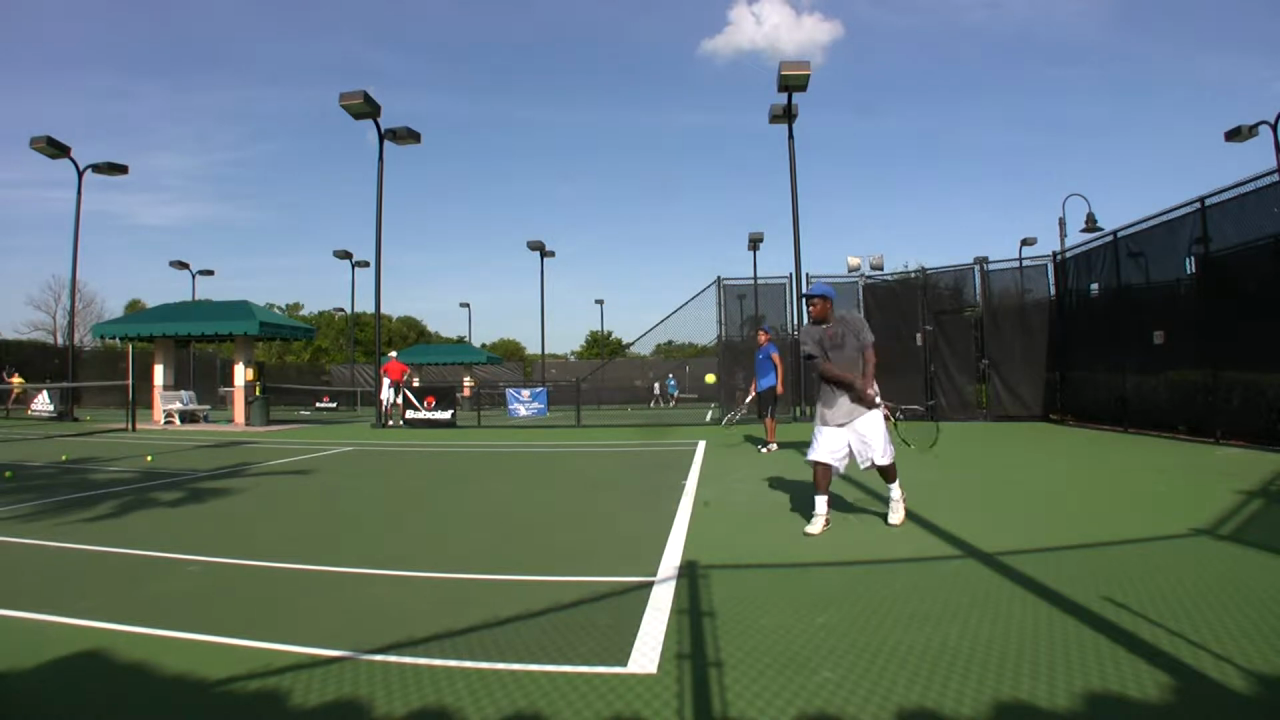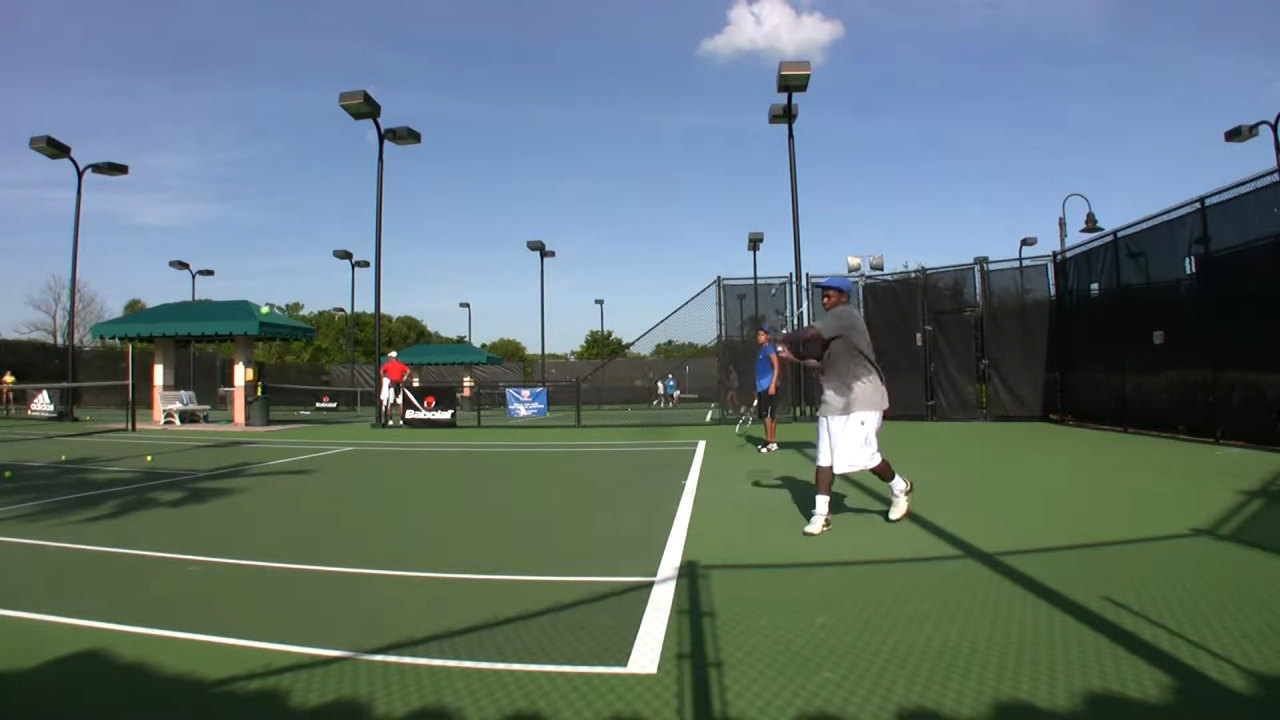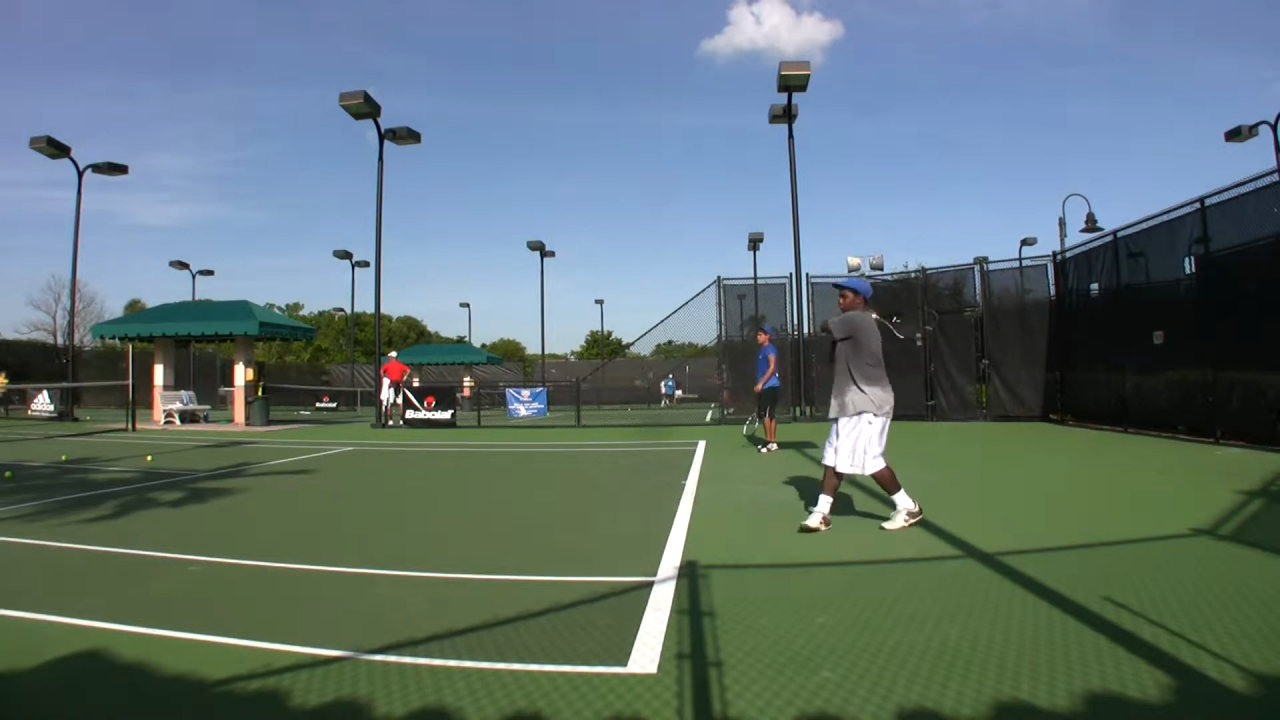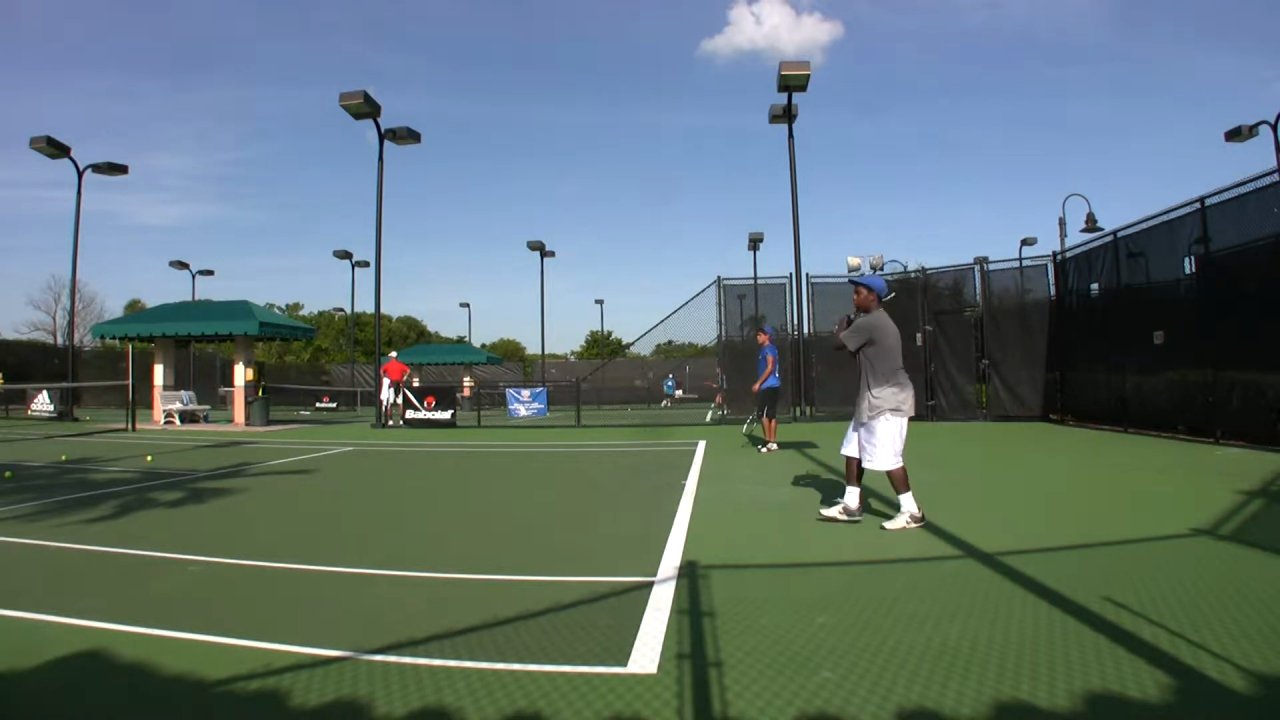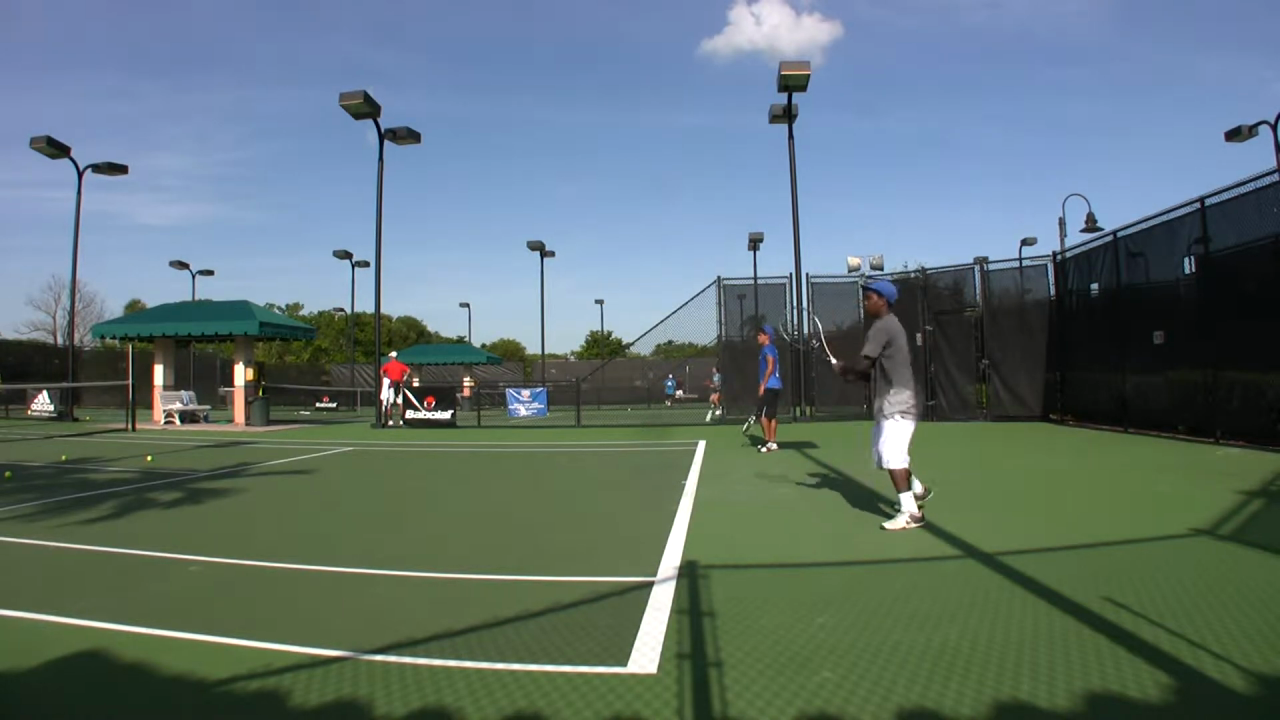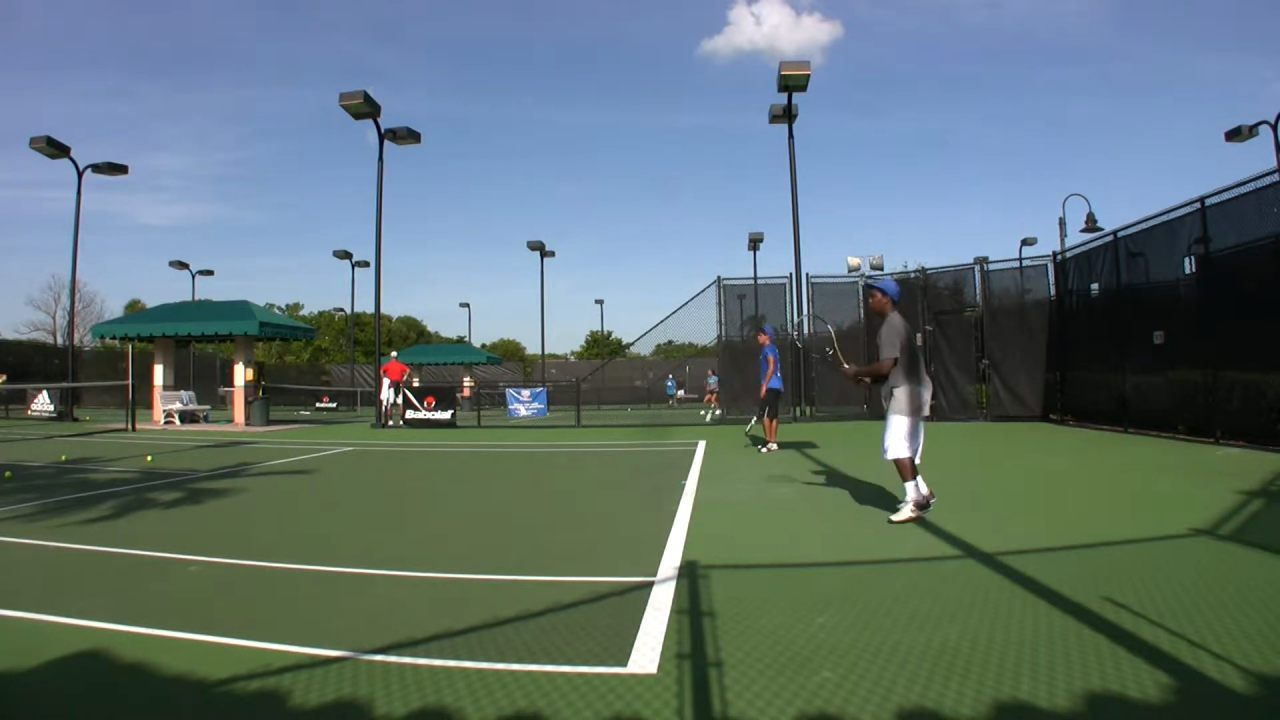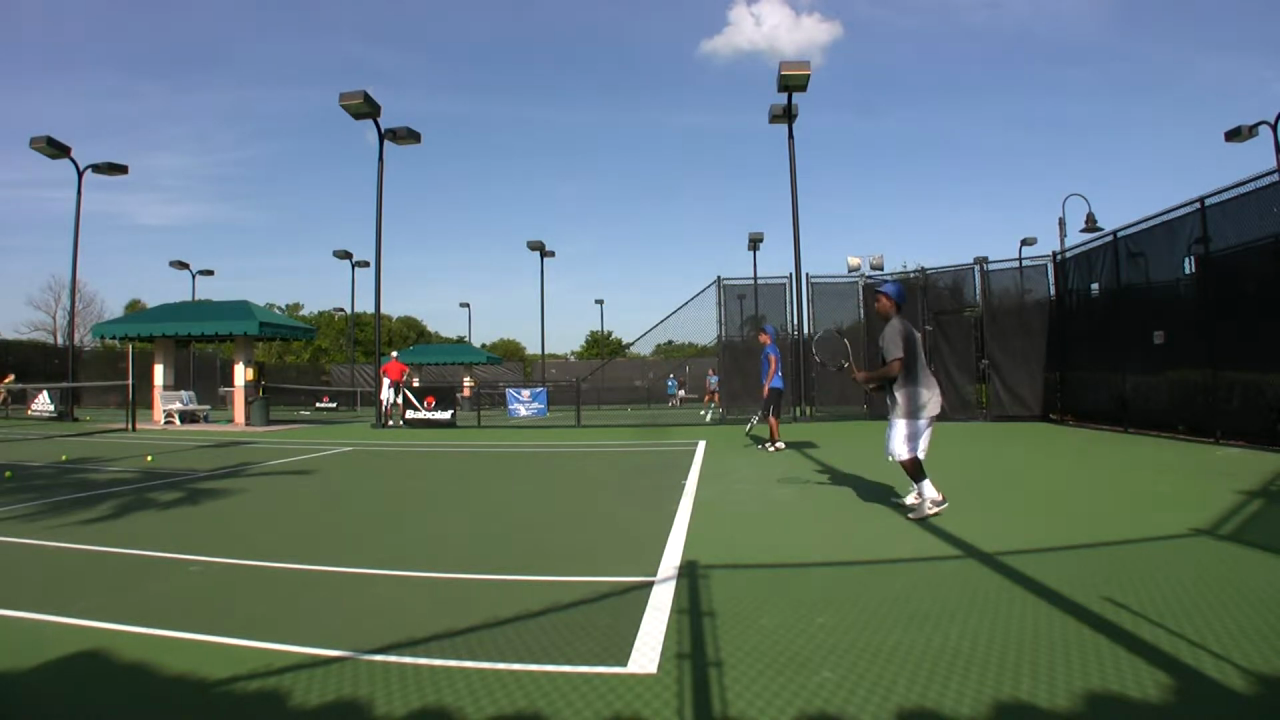
dt=0.2s
person 1, frame 1
left shoulder: (851, 321)
right shoulder: (808, 333)
left elbow: (868, 354)
right elbow: (823, 367)
left wrist: (867, 384)
right wrist: (854, 382)
left hip: (862, 403)
right hip: (832, 406)
left knee: (881, 455)
right knee: (820, 457)
left ankle: (896, 497)
right ankle: (820, 515)
person 1, frame 2
left shoulder: (845, 316)
right shoulder: (835, 320)
left elbow: (808, 334)
right elbow: (825, 366)
left wrist: (786, 339)
right wrist: (797, 358)
left hip: (860, 399)
right hip: (836, 402)
left knee: (863, 455)
right knee: (825, 458)
left ankle: (900, 488)
right ankle: (821, 515)
person 1, frame 3
left shoulder: (854, 320)
right shoulder: (858, 323)
left elbow: (826, 327)
right elbow: (839, 357)
left wrist: (831, 325)
left hip: (867, 403)
right hip: (852, 404)
left knee: (869, 459)
right knee: (834, 457)
left ankle: (908, 509)
right ankle: (821, 514)
person 1, frame 4
left shoulder: (866, 323)
right shoulder: (880, 323)
left elbow: (840, 341)
left wrist: (843, 328)
right wrist: (850, 328)
left hip: (888, 400)
right hip: (874, 399)
left knee: (887, 455)
right knee: (854, 449)
left ankle: (911, 512)
right ankle: (850, 505)
person 1, frame 5
left shoulder: (882, 327)
right shoulder: (889, 326)
left elbow: (862, 364)
left wrist: (842, 368)
right wrist: (855, 373)
left hip: (898, 401)
right hip: (889, 400)
left knee: (891, 455)
right knee: (884, 453)
left ankle: (910, 512)
right ankle: (917, 489)
person 1, frame 6
left shoulder: (891, 326)
right shoulder: (896, 324)
left elbow: (884, 367)
left wrist: (857, 372)
right wrist: (870, 377)
left hip: (906, 395)
right hip: (907, 394)
left knee: (897, 448)
right knee: (904, 449)
left ankle: (919, 497)
right ankle: (919, 493)
person 1, frame 7
left shoulder: (893, 330)
right shoulder: (902, 328)
left elbow: (895, 369)
left wrist: (867, 377)
right wrist: (878, 383)
left hip: (913, 396)
right hip: (920, 394)
left knee: (900, 449)
right knee: (906, 449)
left ankle: (933, 497)
right ankle: (920, 491)
